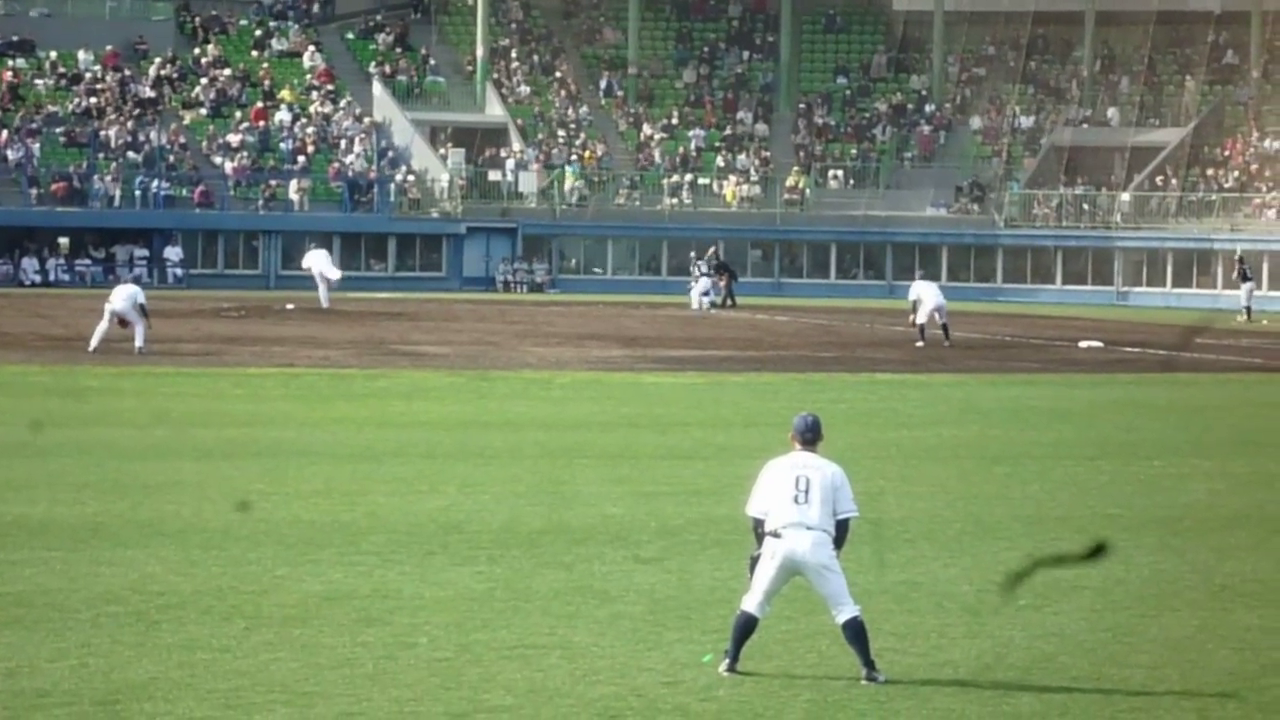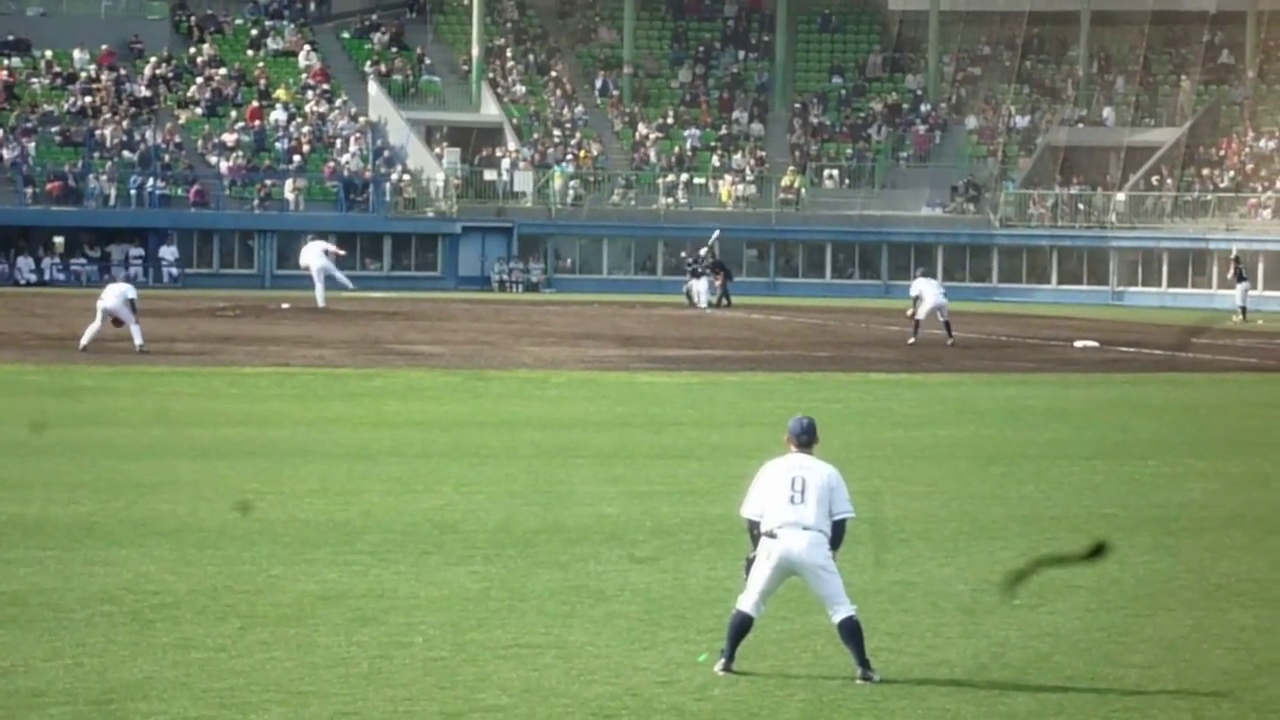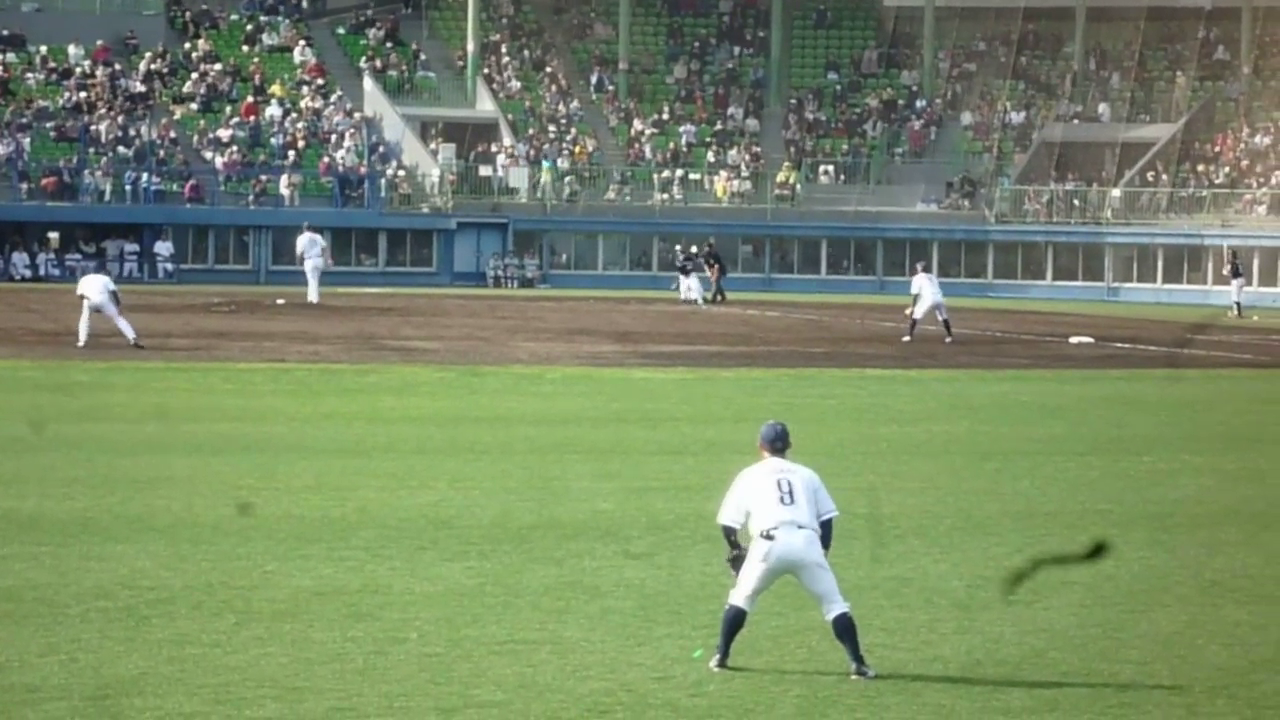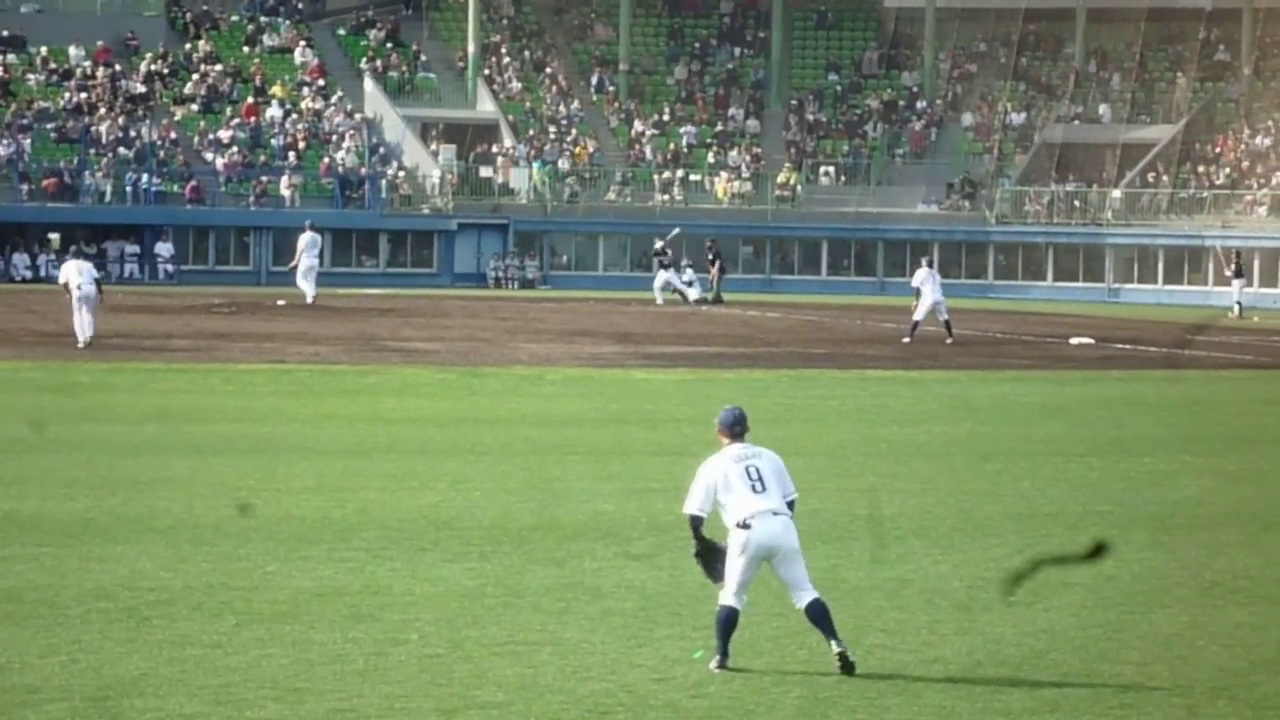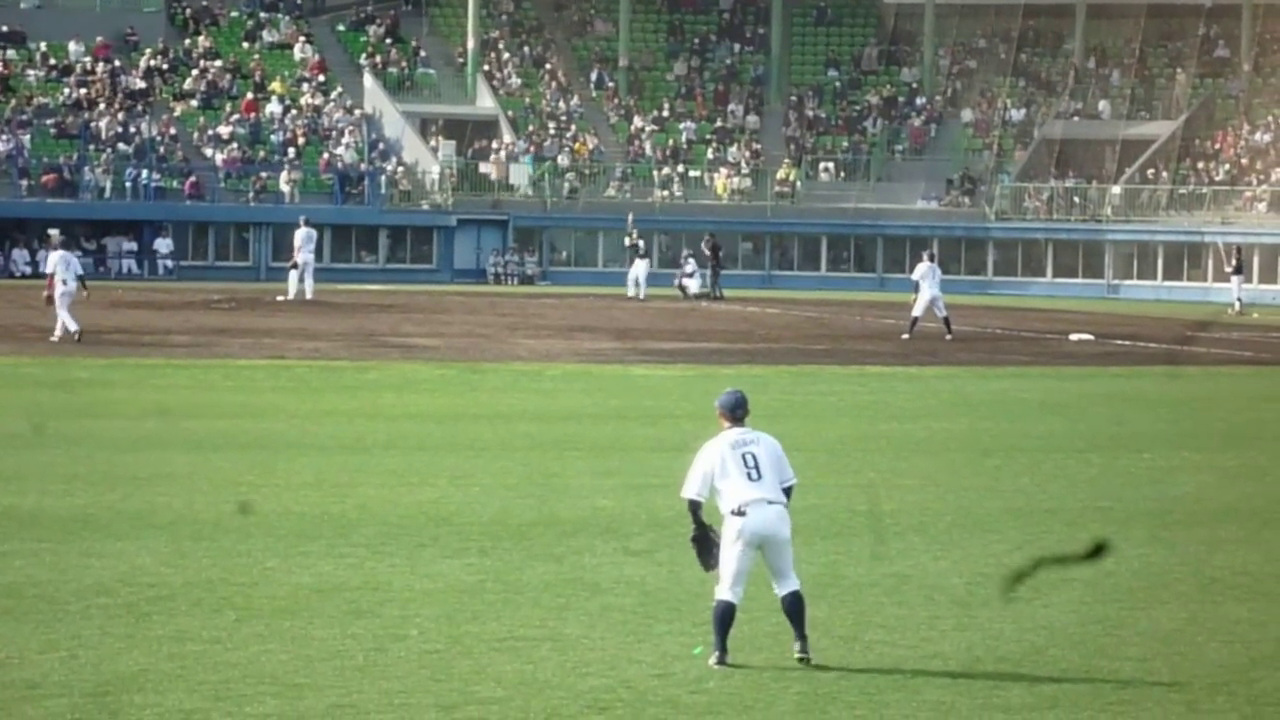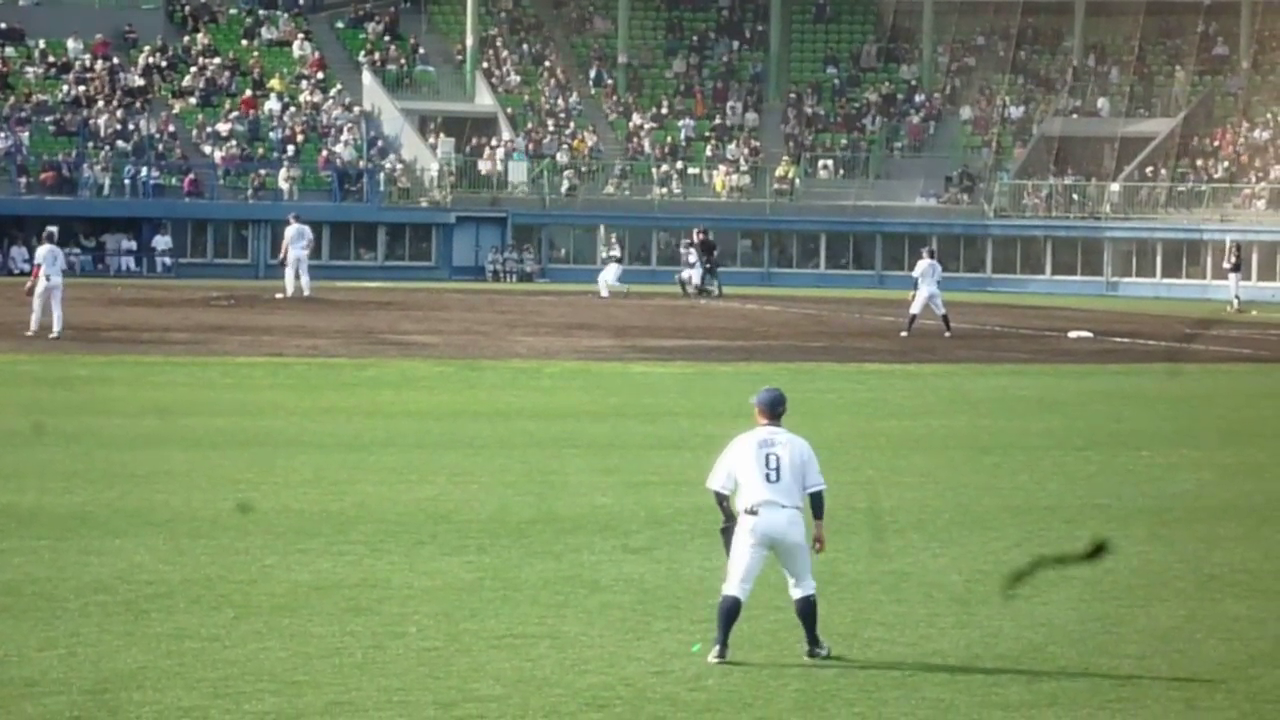
dt=0.3s
person 1, frame 1
left shoulder: (774, 467)
right shoulder: (832, 470)
left elbow: (757, 517)
right elbow: (843, 520)
left wrist: (762, 548)
right wrist: (834, 550)
left hip: (779, 544)
right hip: (817, 545)
left knee: (754, 603)
right knee: (845, 608)
left ankle: (730, 660)
right ankle: (868, 669)
person 1, frame 2
left shoulder: (770, 468)
right shoulder: (828, 472)
left elbow: (752, 518)
right elbow: (840, 520)
left wrist: (758, 548)
right wrist: (831, 551)
left hip: (775, 543)
right hip: (813, 544)
left knee: (749, 603)
right knee: (841, 607)
left ankle: (726, 660)
right ankle: (863, 667)
person 1, frame 3
left shoulder: (748, 475)
right shoulder: (807, 474)
left elbow: (728, 523)
right elbow: (826, 520)
left wrist: (736, 549)
right wrist: (822, 552)
left hip: (770, 544)
right hip: (806, 543)
left knee: (741, 599)
right knee: (834, 604)
left ankle: (721, 656)
right ankle: (857, 663)
person 1, frame 4
left shoulder: (713, 465)
right shoulder: (769, 456)
left elbow: (696, 513)
right elbow: (790, 499)
left wrist: (700, 538)
left hip: (747, 533)
right hip: (783, 528)
left knee: (732, 596)
right knee: (803, 592)
left ankle: (721, 657)
right ankle: (835, 644)
person 1, frame 5
left shoulder: (713, 448)
right shoulder: (769, 441)
left elbow: (694, 497)
right elbow: (788, 485)
left wrist: (699, 524)
left hip: (741, 521)
right hip: (776, 516)
left knee: (729, 589)
right knee: (787, 582)
left ankle: (720, 652)
right ankle: (800, 643)
person 1, frame 6
left shoulder: (741, 443)
right shoulder: (799, 445)
left elbow: (719, 488)
right elbow: (815, 491)
left wrist: (729, 516)
right wrist: (819, 527)
left hip: (754, 521)
right hip: (790, 521)
left knee: (735, 586)
right knee: (802, 584)
left ankle: (720, 646)
right ankle: (813, 644)
